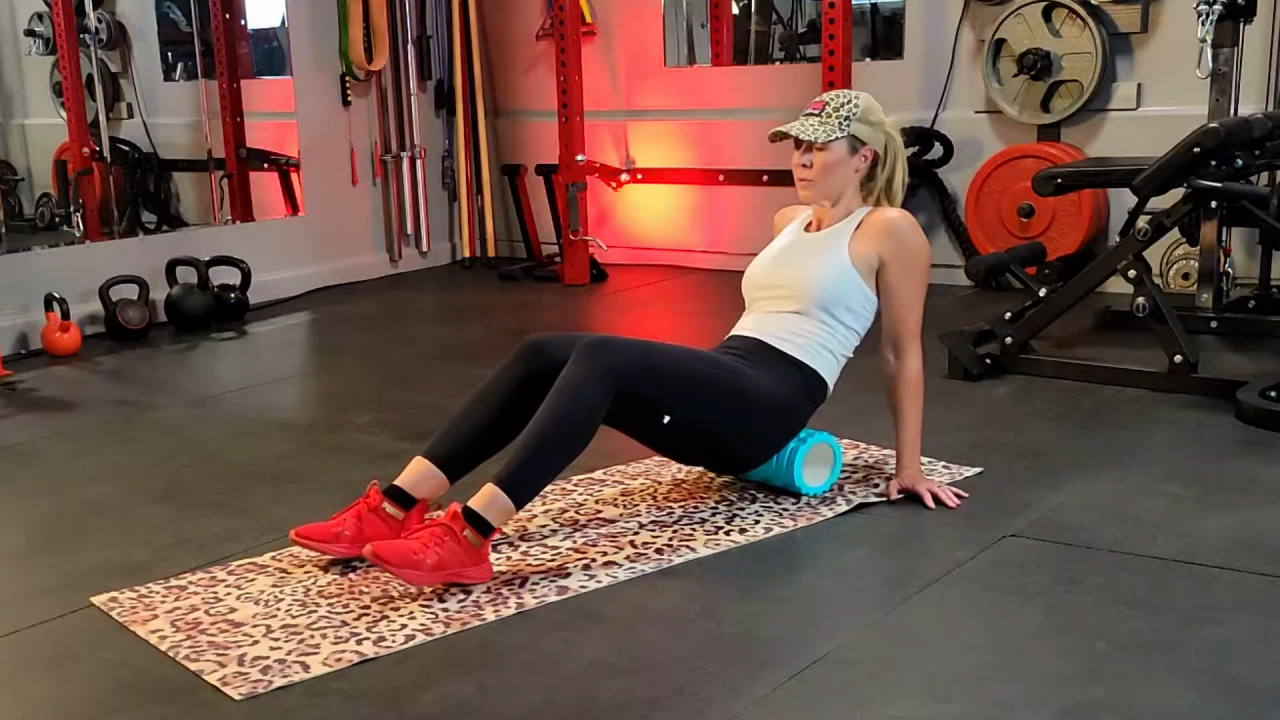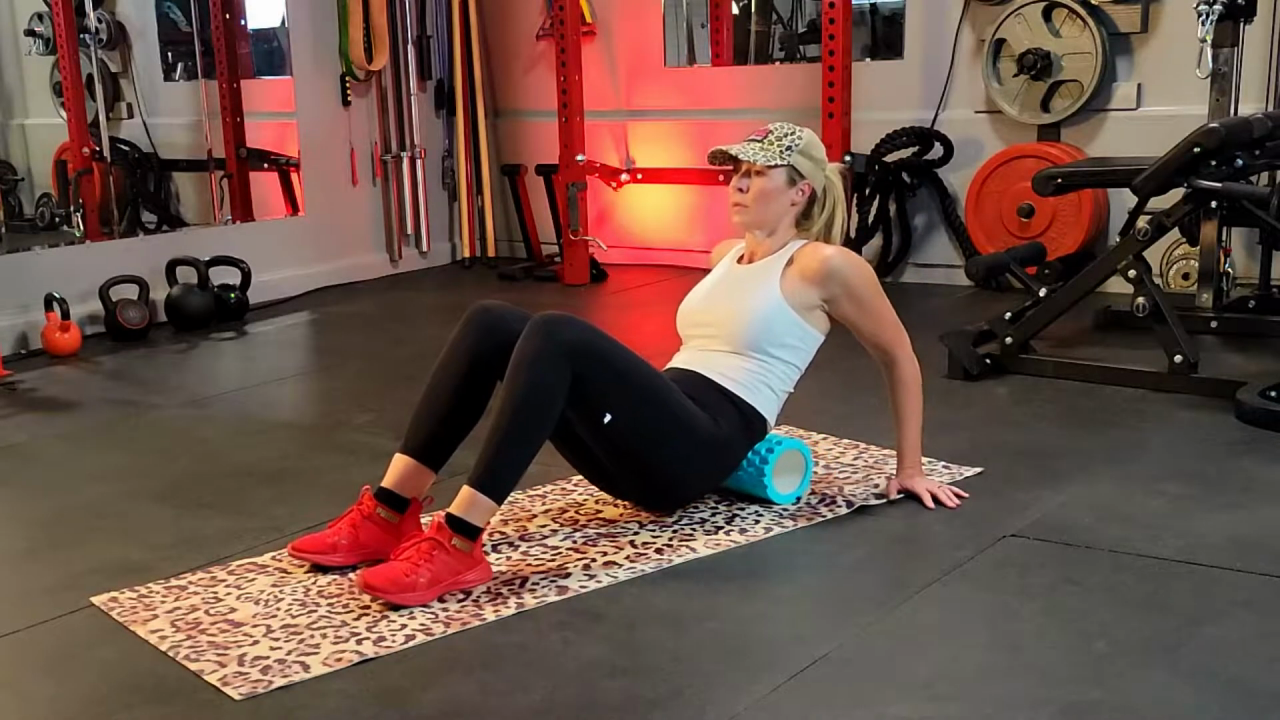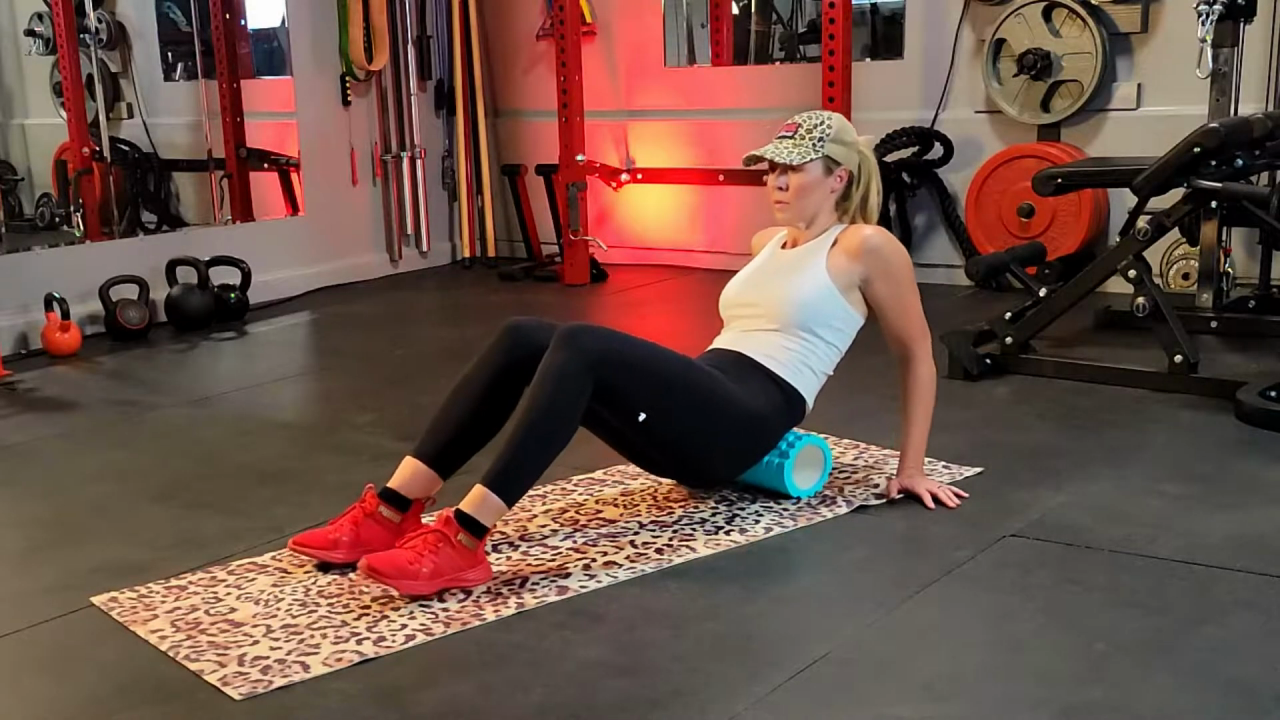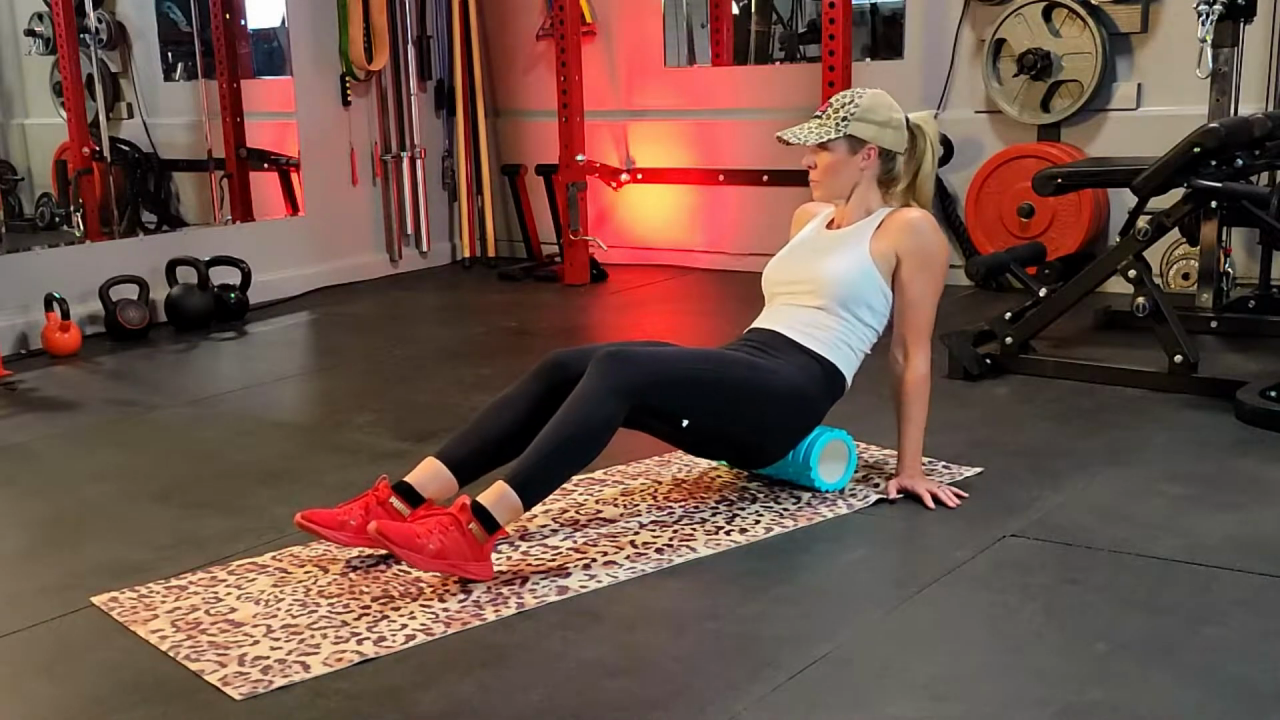
dt=1s
person 1, frame 1
left shoulder: (890, 231)
right shoulder: (790, 221)
left elbow: (903, 354)
left wrist: (910, 466)
left hip: (768, 405)
right hip: (720, 382)
left knee: (601, 358)
right knee: (539, 355)
left ankle: (468, 536)
right ankle: (394, 509)
person 1, frame 2
left shoulder: (824, 265)
right shoulder: (726, 257)
left elbow: (899, 357)
left wrist: (911, 467)
left hip: (702, 446)
right hip: (649, 434)
left knee: (554, 333)
right knee: (488, 322)
left ankle: (458, 544)
right ankle: (388, 513)
person 1, frame 3
left shoulder: (867, 246)
right shoulder: (767, 243)
left elbow: (918, 355)
left wrist: (912, 468)
left hip: (743, 423)
right hip: (693, 406)
left knee: (580, 345)
right knee: (521, 339)
left ankle: (462, 542)
right ankle: (391, 511)
person 1, frame 4
left shoulder: (910, 230)
right shoulder: (809, 219)
left elbow: (913, 355)
left wrist: (910, 467)
left hip: (786, 398)
right hip: (737, 372)
left knee: (619, 371)
right knee: (561, 370)
left ankle: (473, 531)
right ankle: (401, 503)
